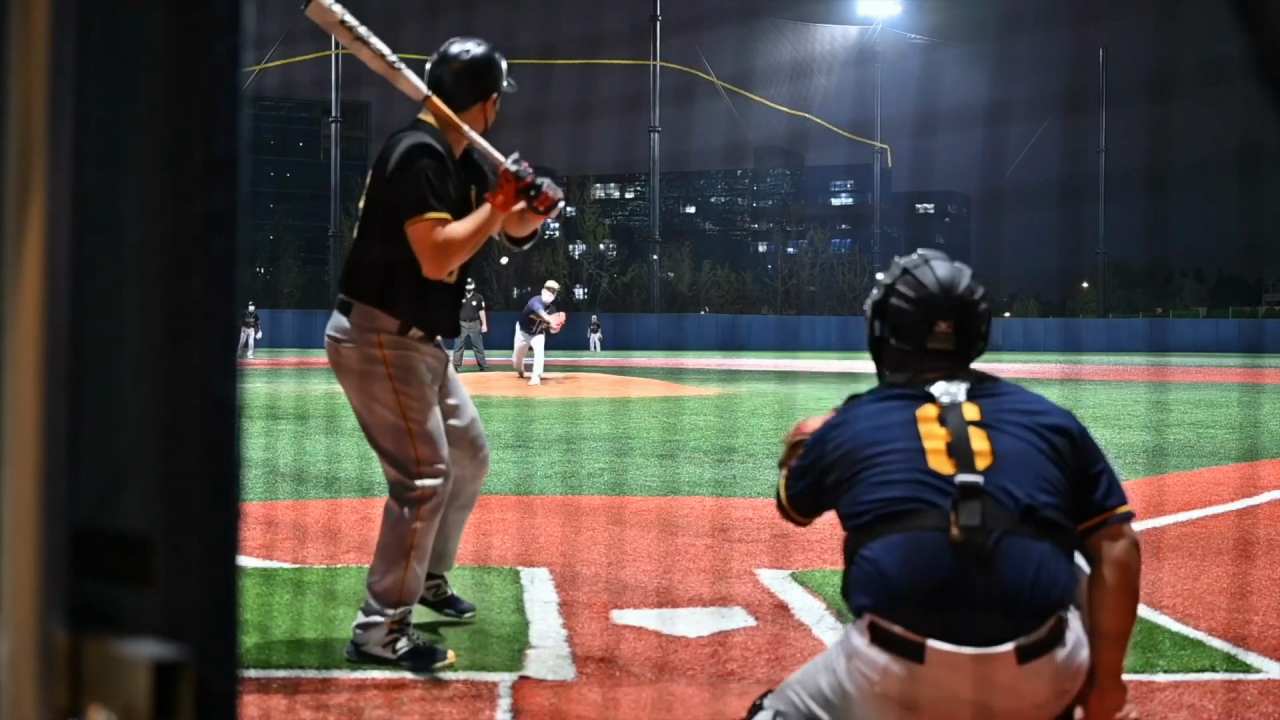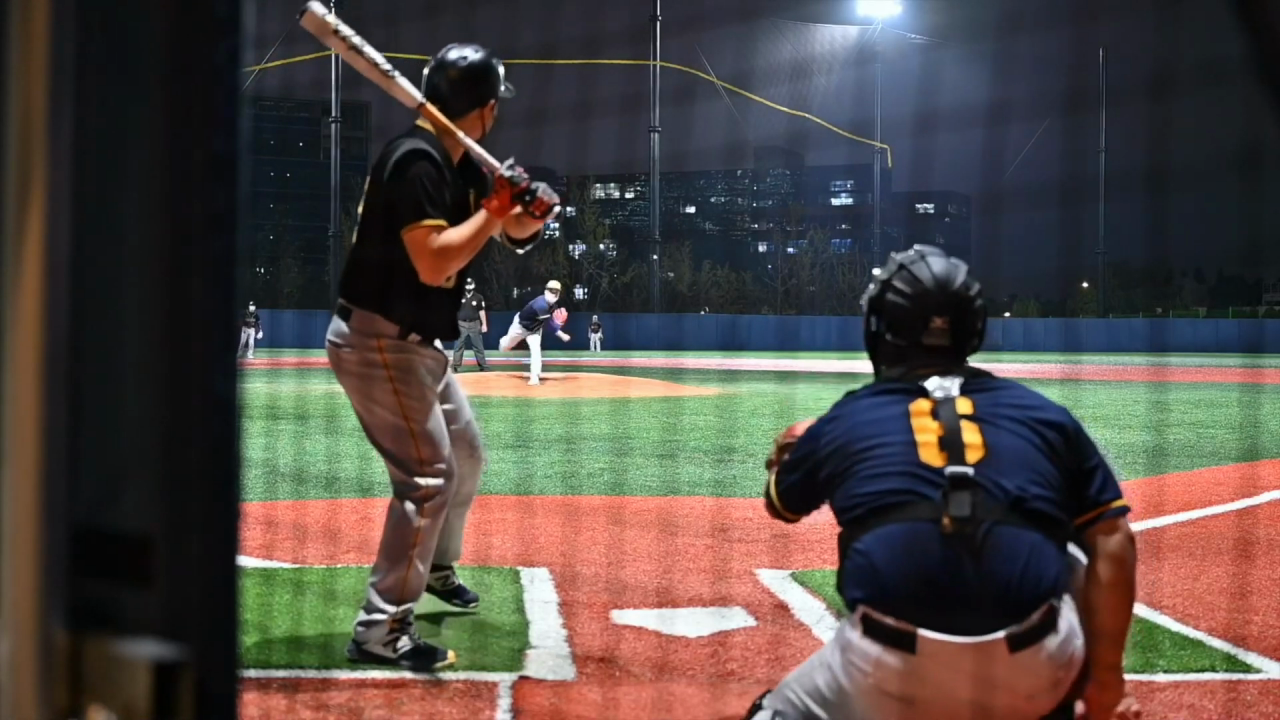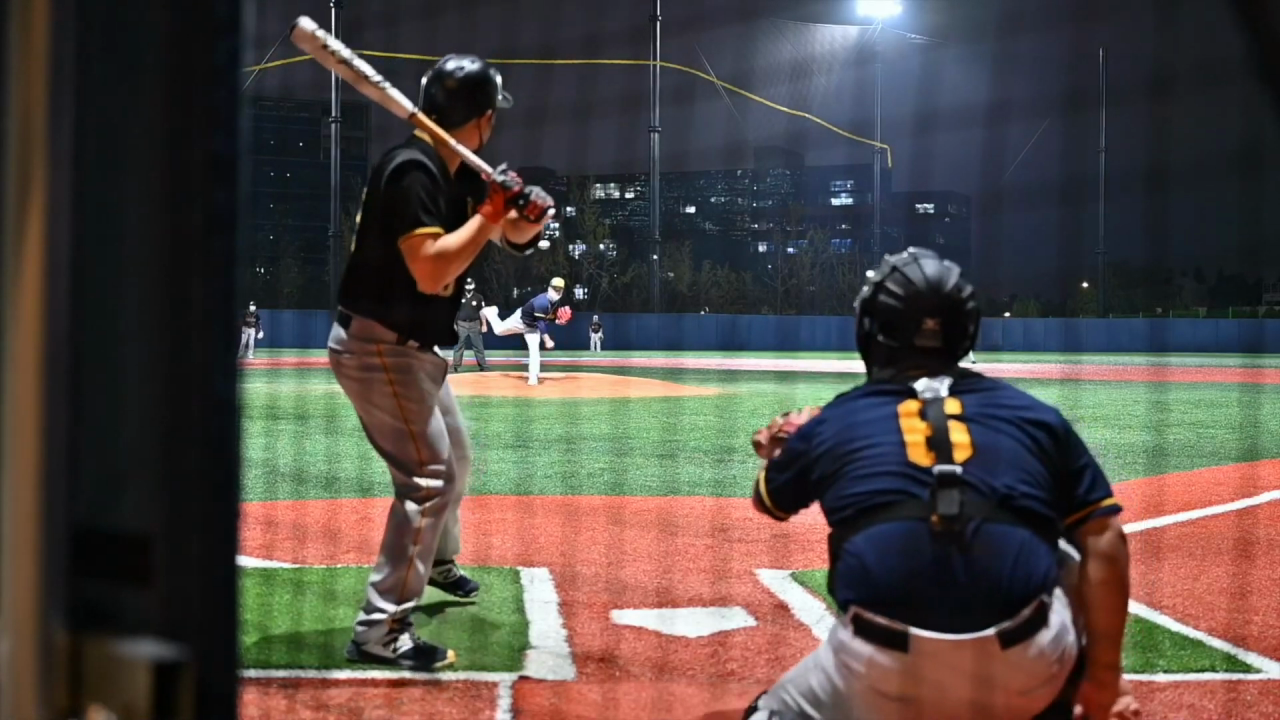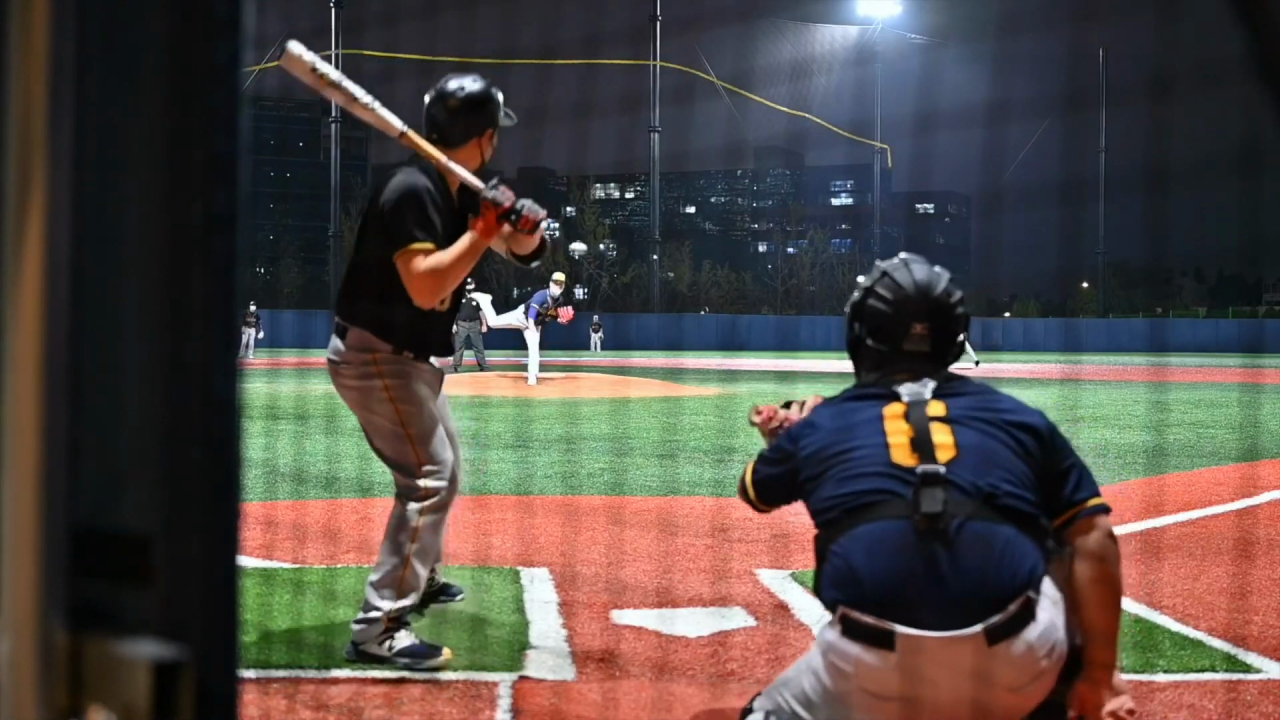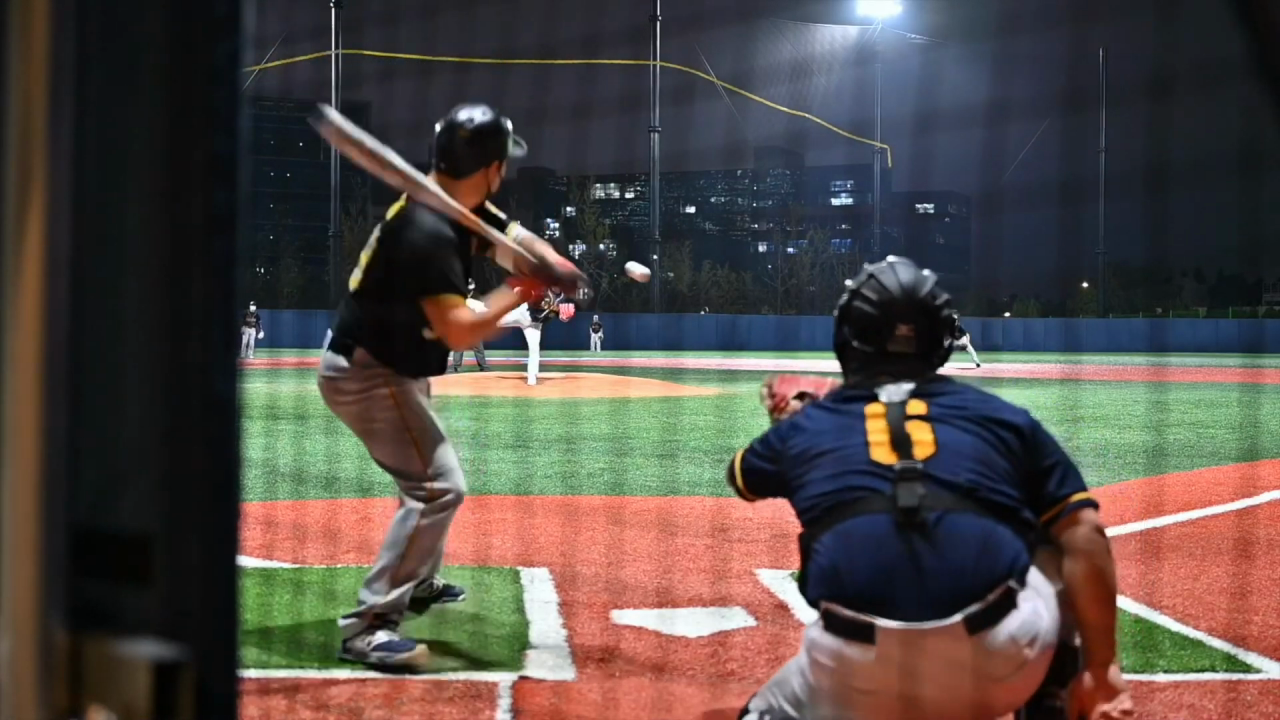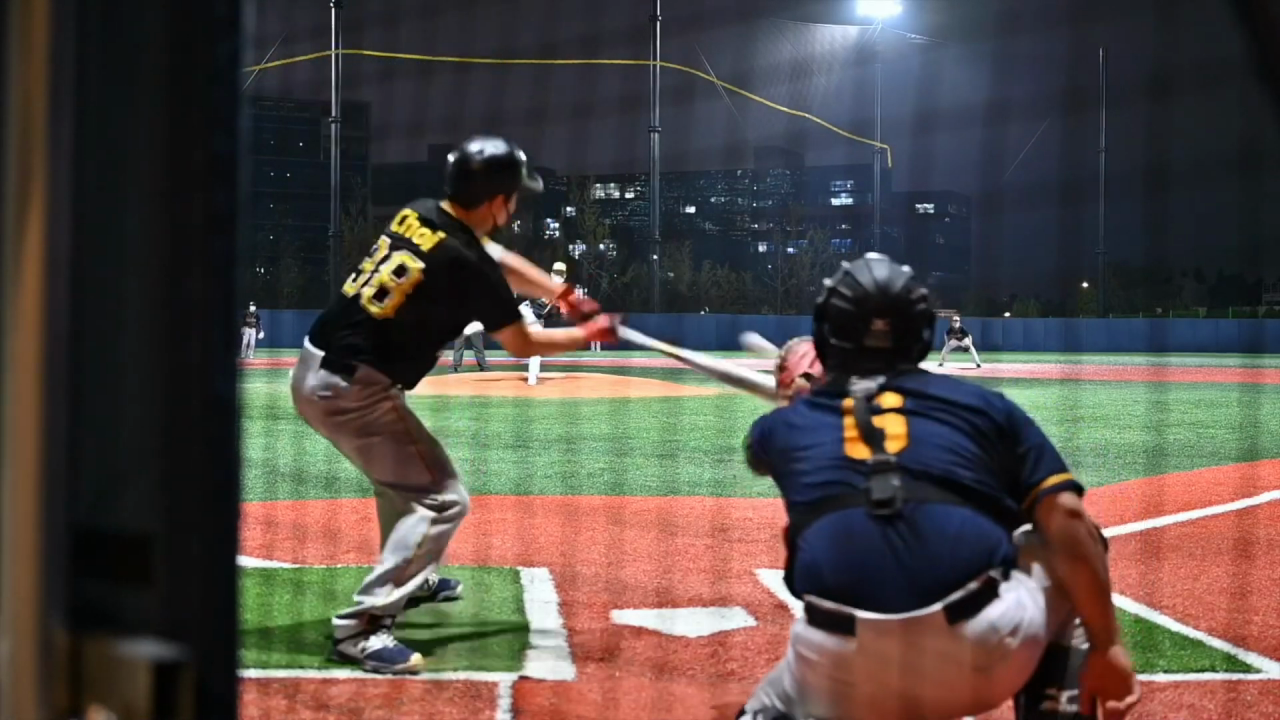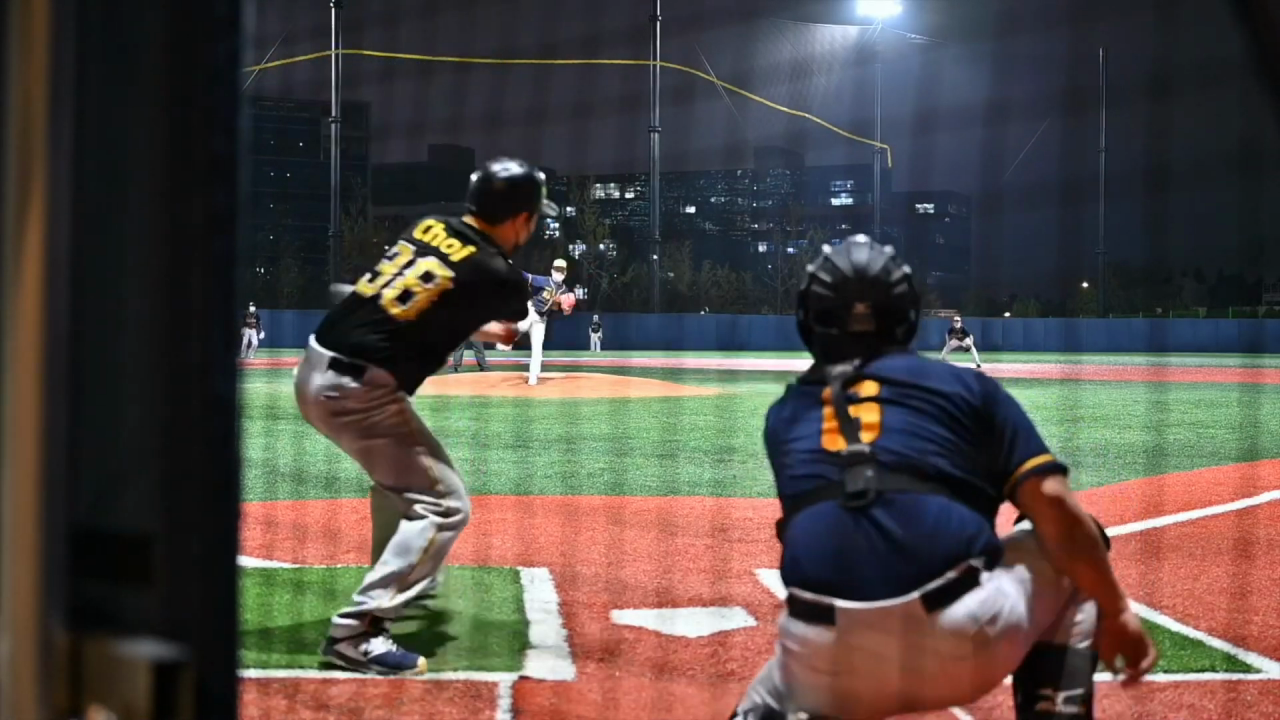
dt=0.1s
person 1, frame 1
left shoulder: (458, 159)
right shoulder: (418, 152)
left elbow: (513, 230)
right elbow: (437, 257)
left wrist: (535, 204)
right wrist: (500, 199)
left hip: (416, 341)
right hip: (378, 339)
left knee: (468, 457)
right knee: (423, 479)
left ankle: (427, 577)
right ankle: (379, 630)
person 1, frame 2
left shoulder: (462, 163)
right shoulder: (415, 159)
left elbow: (515, 233)
right elbow: (434, 264)
left wrist: (532, 208)
right wrist: (495, 206)
left hip: (418, 343)
right hip: (378, 342)
left knee: (465, 457)
right knee: (427, 477)
left ankle: (436, 570)
right ankle: (380, 630)
person 1, frame 3
left shoulder: (459, 171)
right shoulder: (411, 169)
left elbow: (514, 237)
right elbow: (431, 272)
left wrist: (528, 212)
right wrist: (490, 211)
left hip: (416, 347)
right hip: (378, 348)
left knee: (453, 459)
right knee: (427, 478)
left ankle: (436, 563)
right ankle: (380, 630)
person 1, frame 4
left shoulder: (462, 187)
right shoulder: (410, 188)
left elbow: (523, 242)
right elbow: (427, 289)
left wrist: (528, 225)
right wrist: (486, 233)
left hip: (410, 358)
right hip: (373, 359)
left knee: (442, 469)
right knee: (433, 478)
left ankle: (417, 577)
right ankle: (380, 626)
person 1, frame 5
left shoulder: (463, 212)
right shoulder: (429, 229)
left elbow: (518, 244)
right elbow: (459, 331)
left wrist: (555, 266)
right wrist: (521, 290)
left hip: (390, 370)
right hip: (366, 375)
left knee: (435, 476)
right knee: (437, 486)
left ankle: (416, 581)
right ankle: (368, 625)
person 1, frame 6
left shoulder: (419, 215)
right shoulder: (470, 255)
right elbow: (522, 343)
left wrist: (568, 298)
right wrist: (586, 335)
left hip: (317, 372)
right hip: (351, 388)
left knee: (406, 470)
right knee: (441, 499)
left ankle: (411, 578)
right ankle: (362, 627)
person 1, frame 7
left shoulder: (425, 227)
right shoulder: (497, 277)
right elbow: (492, 323)
right wrist: (504, 329)
left hip: (317, 371)
right hip: (361, 392)
left knee: (400, 469)
right knee: (444, 507)
left ankle: (397, 579)
right ankle: (356, 629)
person 2, frame 1
left shoulder: (848, 425)
right shoulder: (1050, 419)
left elbow: (791, 507)
right elbow: (1118, 546)
left wrist: (809, 452)
right wrist: (1107, 680)
left hip: (896, 679)
right hip: (1036, 680)
person 2, frame 2
left shoulder: (843, 420)
right shoulder: (1042, 414)
left elbow: (779, 504)
right elbow: (1113, 541)
left wrist: (790, 458)
right wrist: (1107, 674)
left hip: (888, 671)
right hip: (1029, 673)
right knee: (1068, 577)
person 2, frame 3
left shoulder: (833, 422)
right shoulder: (1034, 415)
left elbow: (767, 501)
right elbow: (1104, 540)
left wrist: (776, 455)
right wrist: (1104, 674)
left hip: (883, 671)
right hip: (1023, 671)
right knee: (1067, 573)
person 2, frame 4
left shoulder: (818, 425)
right shoulder: (1016, 417)
left elbow: (755, 493)
right elbow: (1094, 540)
left wrist: (779, 438)
right wrist: (1101, 672)
left hip: (870, 671)
right hip: (1011, 666)
right knee: (1061, 568)
person 2, frame 5
left shoulder: (803, 425)
right shoulder: (1002, 416)
left elbow: (741, 478)
right elbow: (1083, 535)
right wrist: (1100, 668)
left hip: (857, 668)
right hip: (998, 660)
right knee: (1058, 563)
person 2, frame 6
left shoulder: (789, 420)
right shoulder: (978, 404)
right elbow: (1066, 517)
right wrist: (1106, 643)
left hip: (839, 659)
right hip: (977, 651)
right knee: (1071, 559)
person 2, frame 7
left shoulder: (786, 412)
right shoulder: (966, 388)
right elbow: (1052, 501)
right wrist: (1116, 612)
left hip: (825, 652)
right hip: (963, 641)
right knee: (1072, 556)
